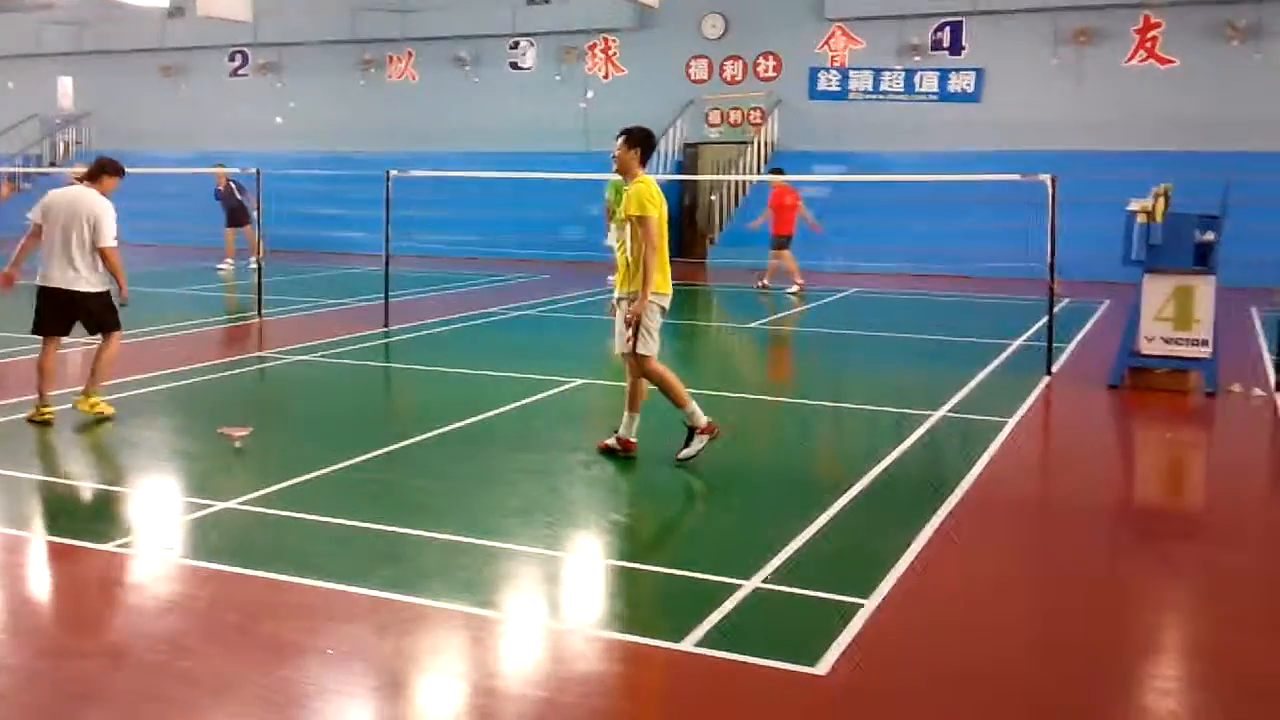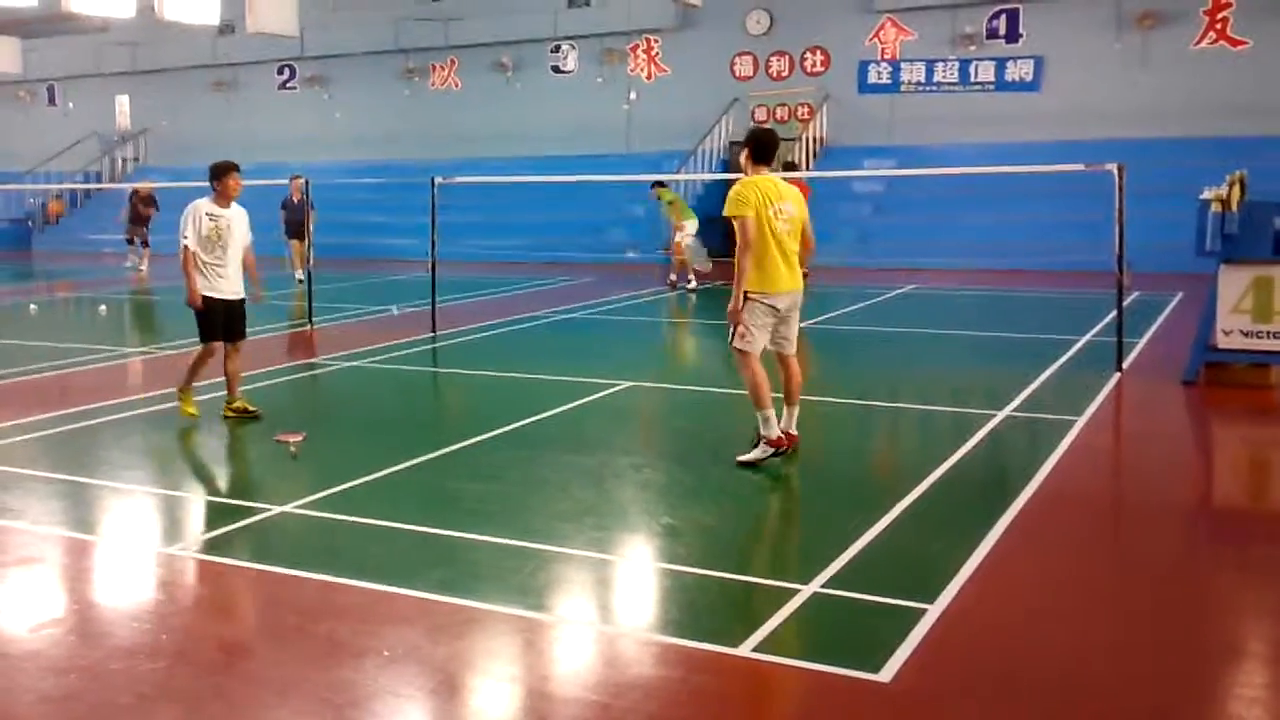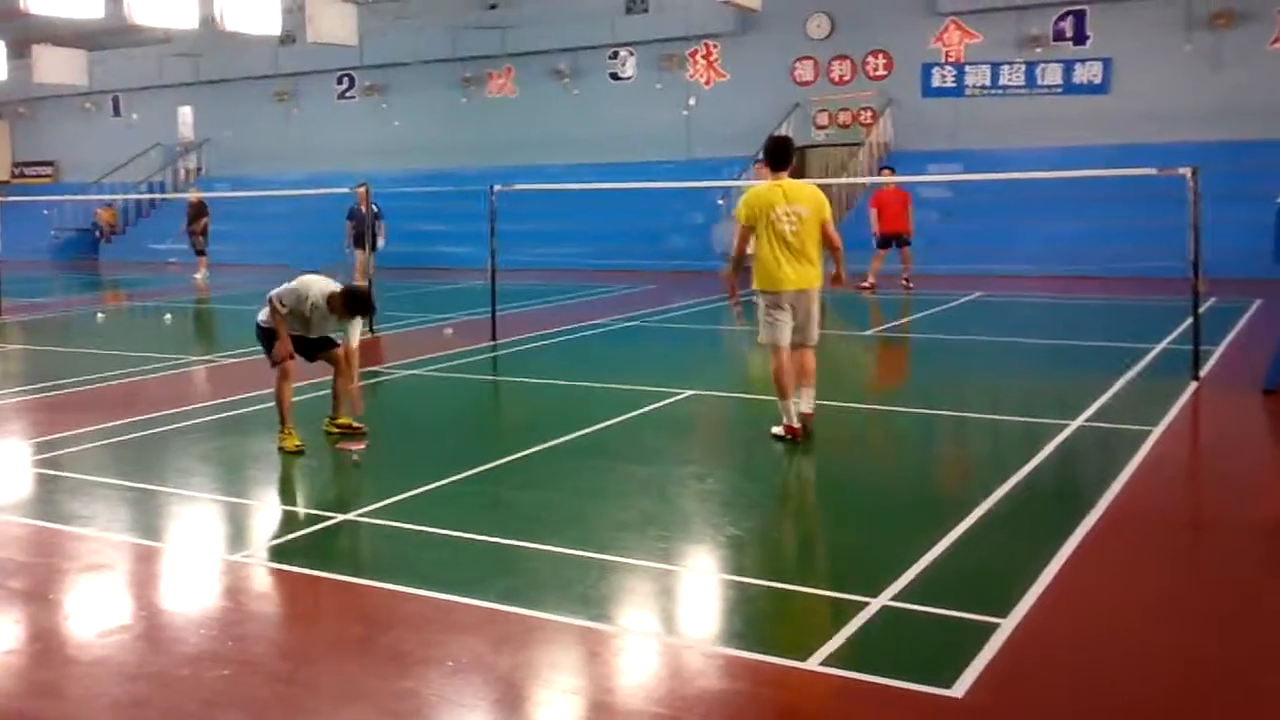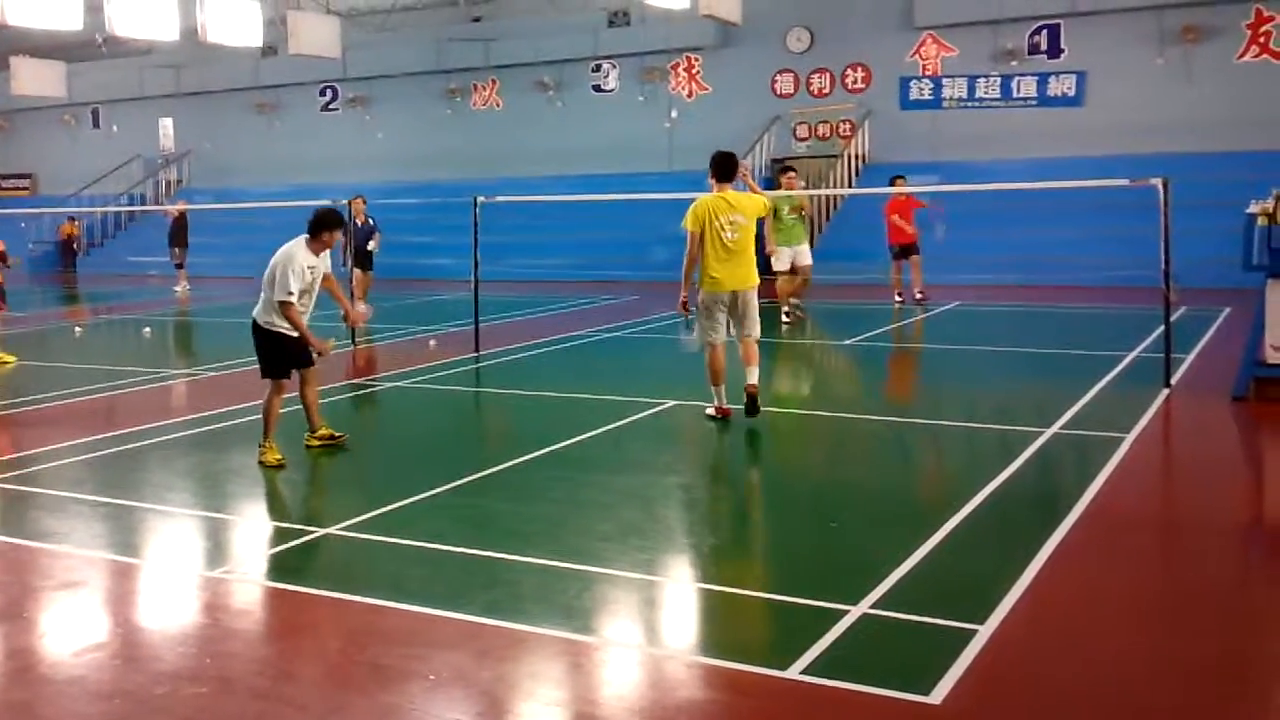
dt=1s
person 1, frame 1
left shoulder: (642, 191)
right shoulder: (635, 191)
left elbow: (651, 248)
left wrist: (642, 298)
right wrist: (621, 294)
left hip: (644, 291)
right hip: (630, 290)
left knee: (645, 365)
right knee: (633, 363)
left ankle: (700, 424)
right ankle: (625, 437)
person 1, frame 2
left shoulder: (743, 190)
right shoulder: (792, 191)
left elbow: (746, 244)
right elbow: (807, 243)
left wrist: (736, 295)
left hip: (760, 289)
right hip: (791, 288)
left knee: (747, 357)
right knee: (787, 355)
left ankle: (772, 435)
right ankle: (790, 430)
person 1, frame 3
left shoulder: (753, 198)
right shoulder: (814, 194)
left elbow: (740, 248)
right elbow: (835, 244)
left wrist: (732, 278)
right wrist: (839, 269)
left hip: (772, 286)
right hip: (808, 284)
left knee: (780, 352)
right knee: (805, 347)
left ankle: (791, 423)
right ankle: (805, 409)
person 1, frame 4
left shoulder: (700, 207)
right shoulder: (750, 202)
left elbow: (692, 254)
right elbow: (768, 204)
left wrist: (684, 290)
right wrist: (749, 181)
left hip: (713, 286)
right hip: (746, 284)
left knee: (715, 345)
right knee: (748, 339)
left ankle: (720, 405)
right ankle: (752, 384)
person 2, frame 1
left shoulder: (54, 196)
right shoulder: (102, 206)
left elbow: (33, 235)
right elbow: (107, 251)
right wrist: (122, 285)
left hip: (52, 283)
right hip: (89, 286)
left knee: (49, 344)
right knee: (111, 336)
left ankle: (43, 407)
right ankle: (90, 398)
person 2, frame 2
left shoulder: (240, 214)
right shoulder: (197, 210)
right elbow: (188, 251)
left wrist: (257, 283)
right wrist: (192, 285)
left hip: (235, 293)
right hip: (207, 292)
left knee: (234, 346)
right knee: (211, 347)
left ankle: (234, 401)
right ankle: (185, 390)
person 2, frame 3
left shoulder: (351, 314)
right shoulder: (308, 287)
left elbow: (352, 351)
right elbow: (273, 301)
left wrist: (354, 388)
right wrist: (284, 339)
right hip: (273, 325)
left knee: (341, 360)
right knee: (286, 368)
left ankle: (336, 419)
right ankle: (286, 432)
person 2, frame 4
left shoulder: (322, 251)
right shoulder: (292, 258)
left elbow: (326, 278)
right elbow: (286, 306)
left wrist: (346, 306)
right wrist: (311, 339)
left hip: (295, 327)
right hip: (272, 327)
left knee: (308, 375)
right knee: (279, 384)
left ankle: (316, 431)
right ankle: (267, 445)
